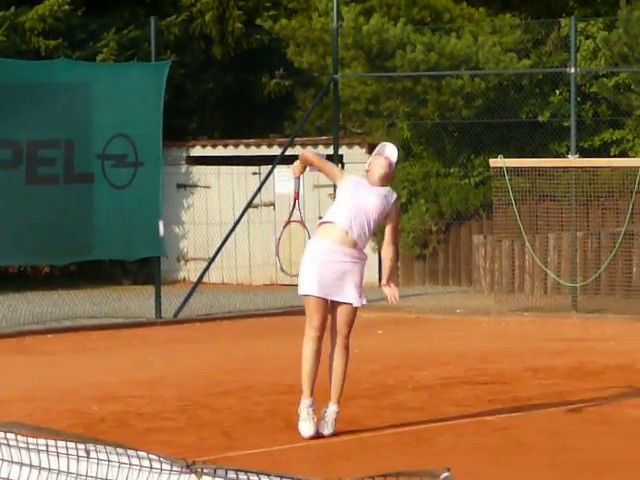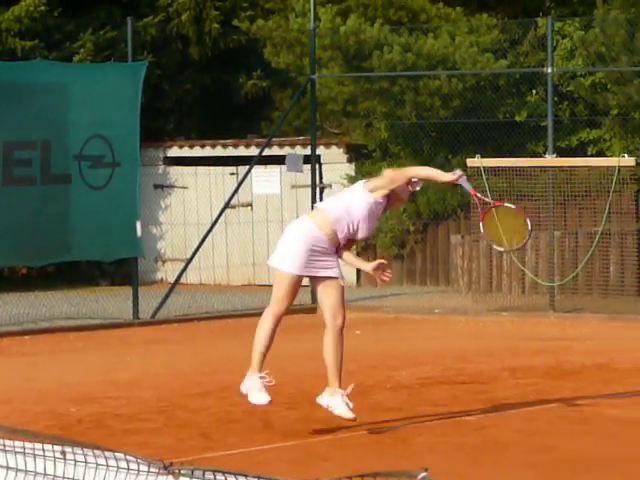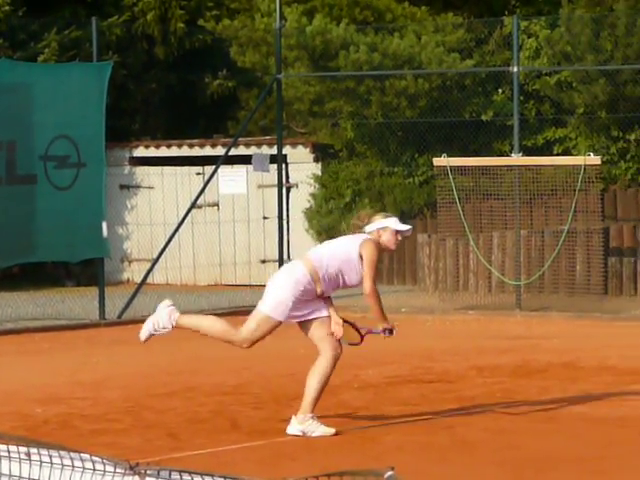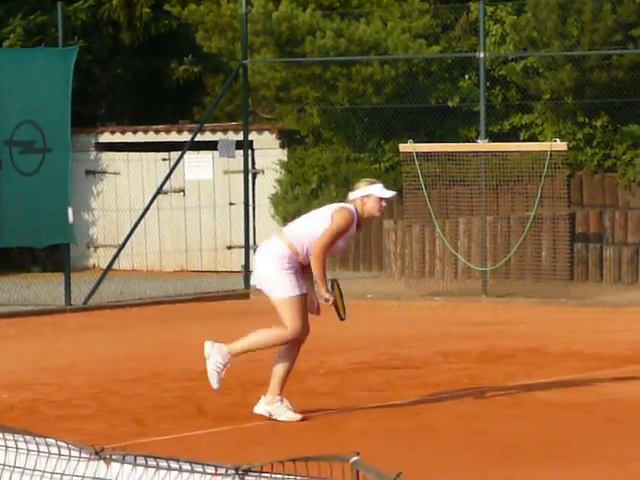
dt=0.2s
person 1, frame 1
left shoulder: (389, 200)
right shoulder: (349, 180)
left elbow: (389, 245)
right elbow: (316, 158)
left wrist: (387, 280)
right wrist: (303, 162)
left hip: (350, 264)
right hip: (321, 253)
left knee: (341, 341)
right knee: (314, 331)
left ankle: (332, 408)
right ankle: (307, 405)
person 1, frame 2
left shoulder: (377, 212)
right shoulder: (375, 187)
left elbow: (341, 250)
right elbow: (410, 171)
left wrist: (367, 265)
right wrist: (443, 176)
left hip: (326, 249)
right hip: (305, 237)
left knee: (336, 319)
right knee: (278, 308)
left ankle: (333, 392)
right ankle: (253, 376)
person 1, frame 3
left shoulder: (354, 250)
right shoulder: (370, 243)
right elbow: (369, 288)
left wrist: (334, 316)
right wrist: (382, 321)
left hip: (306, 294)
right hip: (293, 285)
left knee: (332, 351)
right knee: (241, 337)
left ankle: (303, 418)
right ankle: (172, 317)
person 1, frame 4
left shoulder: (348, 216)
right shoulder: (345, 214)
right elbow: (317, 251)
left wrist: (311, 292)
right wrist: (322, 289)
left hip: (291, 261)
right hip: (277, 258)
left knee: (300, 333)
right knee: (293, 331)
left ankle: (271, 399)
right ankle: (222, 350)
